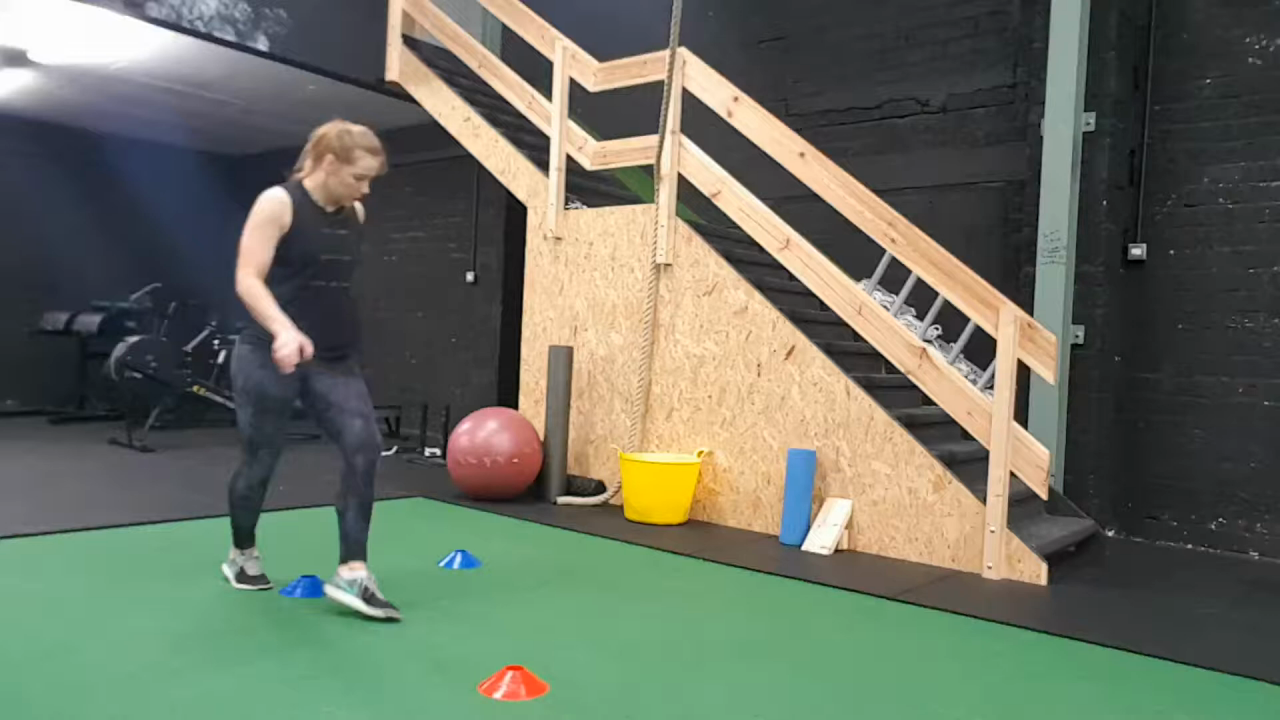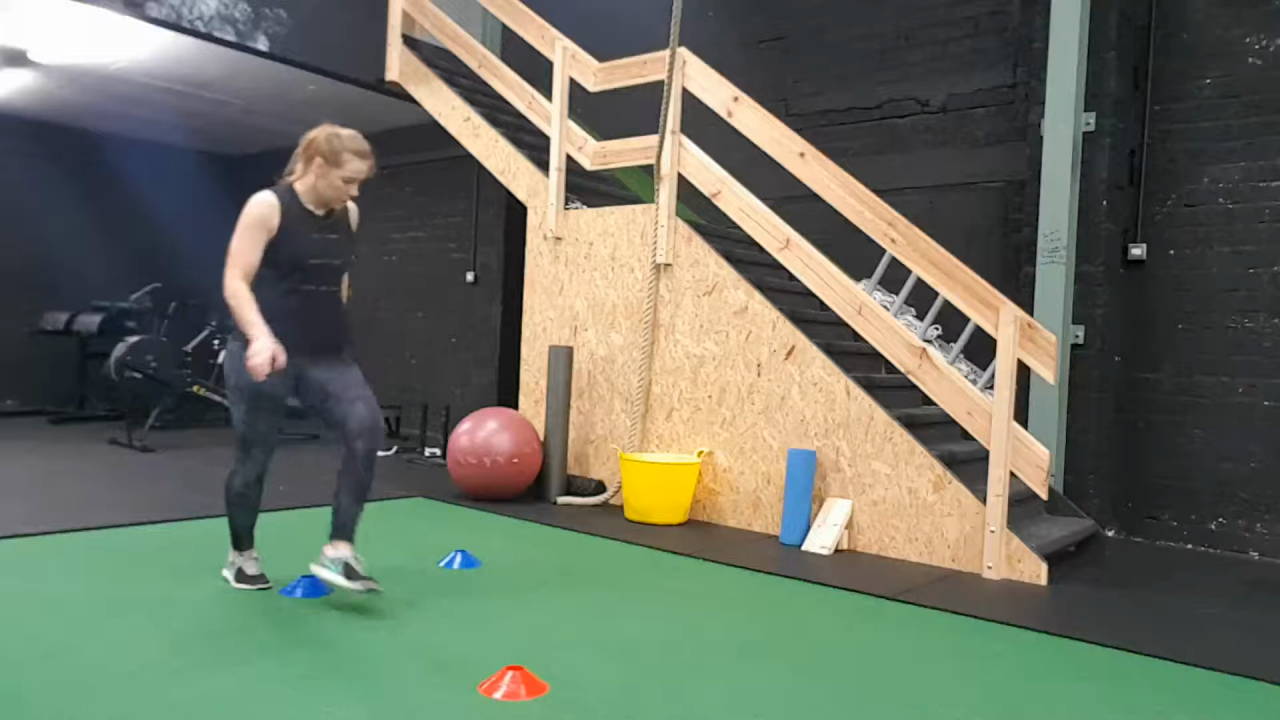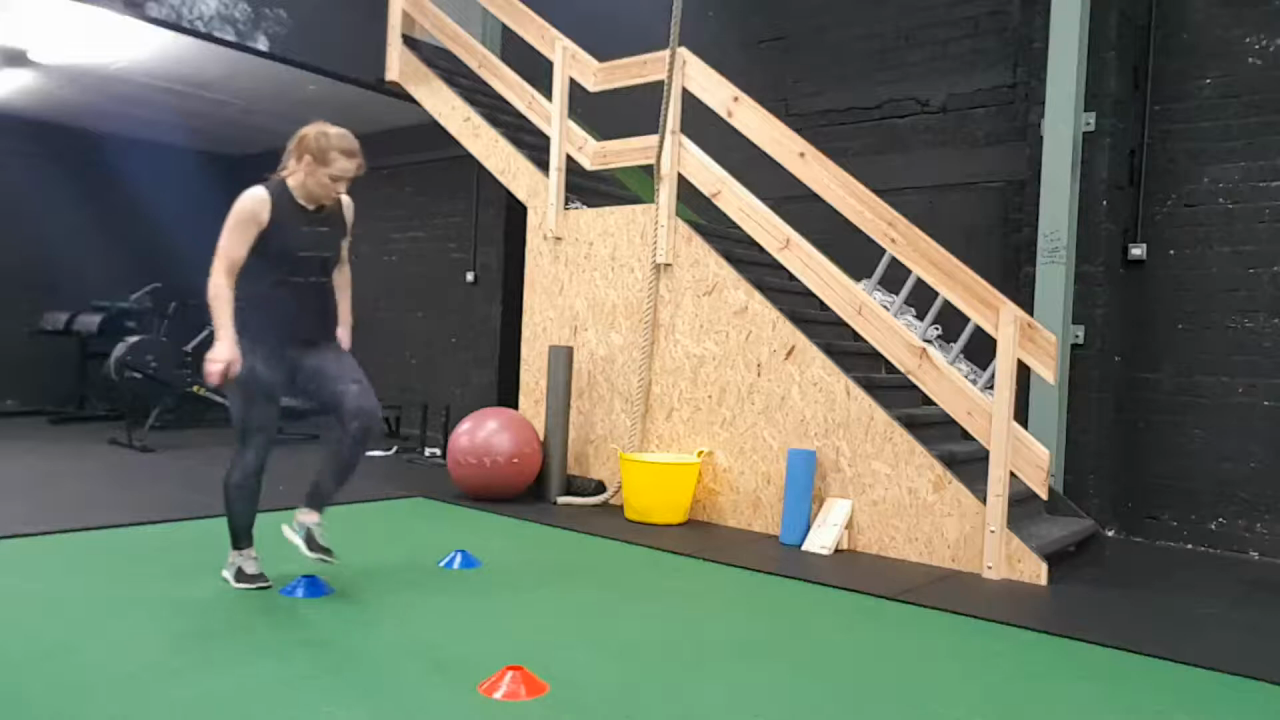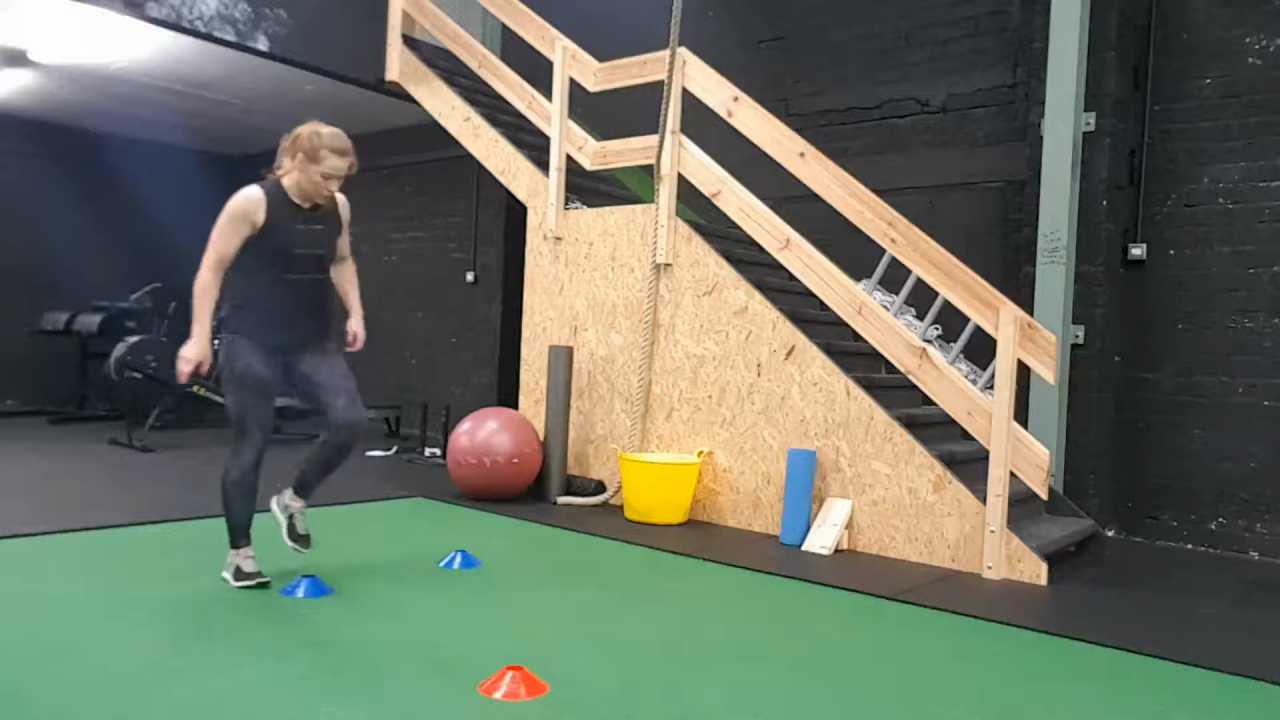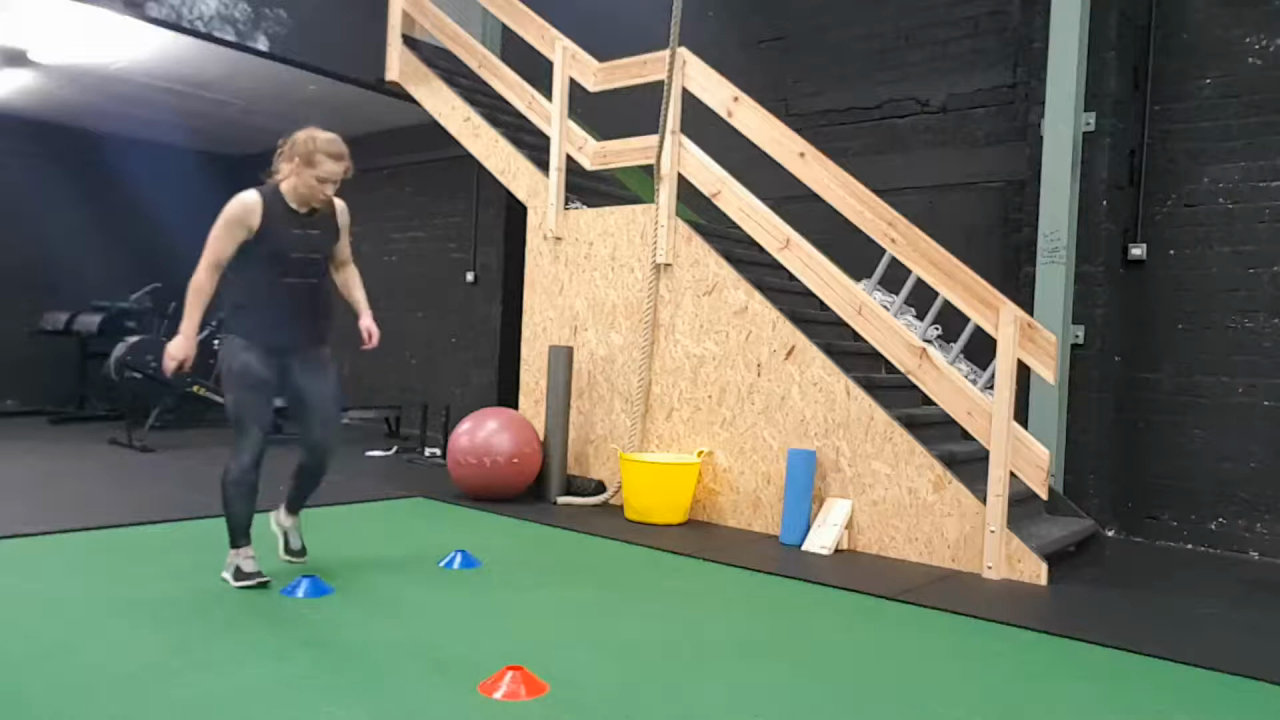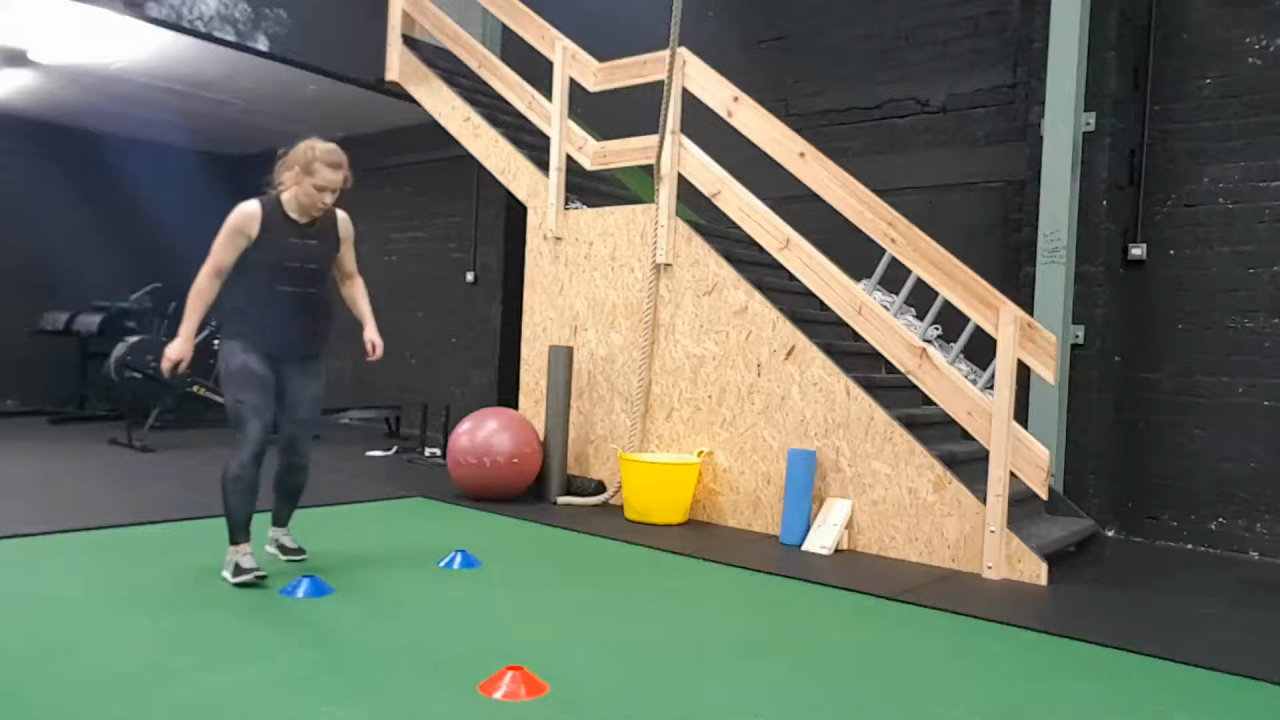
dt=0.1s
person 1, frame 1
left shoulder: (354, 214)
right shoulder: (277, 204)
right elbow: (248, 279)
right wrist: (284, 330)
left hip: (335, 359)
right hip: (270, 356)
left knee: (364, 448)
right knee: (261, 459)
left ankle: (353, 572)
right ankle: (241, 555)
person 1, frame 2
left shoulder: (348, 215)
right shoulder: (266, 207)
right elbow: (235, 282)
right wrist: (260, 339)
left hip: (325, 354)
right hip: (263, 355)
left knee: (367, 429)
right knee: (254, 457)
left ankle: (338, 550)
right ankle: (241, 556)
person 1, frame 3
left shoulder: (341, 211)
right shoulder: (259, 202)
right elbow: (223, 274)
left wrist: (343, 324)
right wrist: (226, 339)
left hip: (317, 345)
right hip: (258, 347)
left knee: (365, 413)
right knee: (253, 449)
left ankle: (309, 519)
right ankle: (240, 556)
person 1, frame 4
left shoulder: (338, 207)
right shoulder: (253, 201)
right elbow: (212, 269)
left wrist: (355, 313)
right wrist: (199, 337)
left hip: (312, 342)
right hip: (252, 343)
left knee: (349, 421)
right knee: (251, 446)
left ankle: (293, 501)
right ankle: (240, 553)
person 1, frame 5
left shoulder: (336, 213)
right shoulder: (250, 206)
left elbow: (343, 266)
right elbow: (209, 269)
left wrist: (364, 313)
right wrist: (187, 334)
left hip: (309, 348)
right hip: (250, 345)
left knee: (321, 443)
right knee: (251, 446)
left ankle: (288, 515)
right ankle: (239, 554)
person 1, frame 6
left shoulder: (339, 224)
right shoulder: (251, 215)
left elbow: (349, 277)
right elbow: (212, 276)
left wrist: (368, 324)
right wrist: (185, 336)
left hip: (304, 354)
right hip: (247, 346)
left knee: (296, 449)
right knee: (251, 442)
left ankle: (279, 530)
right ankle: (238, 550)
